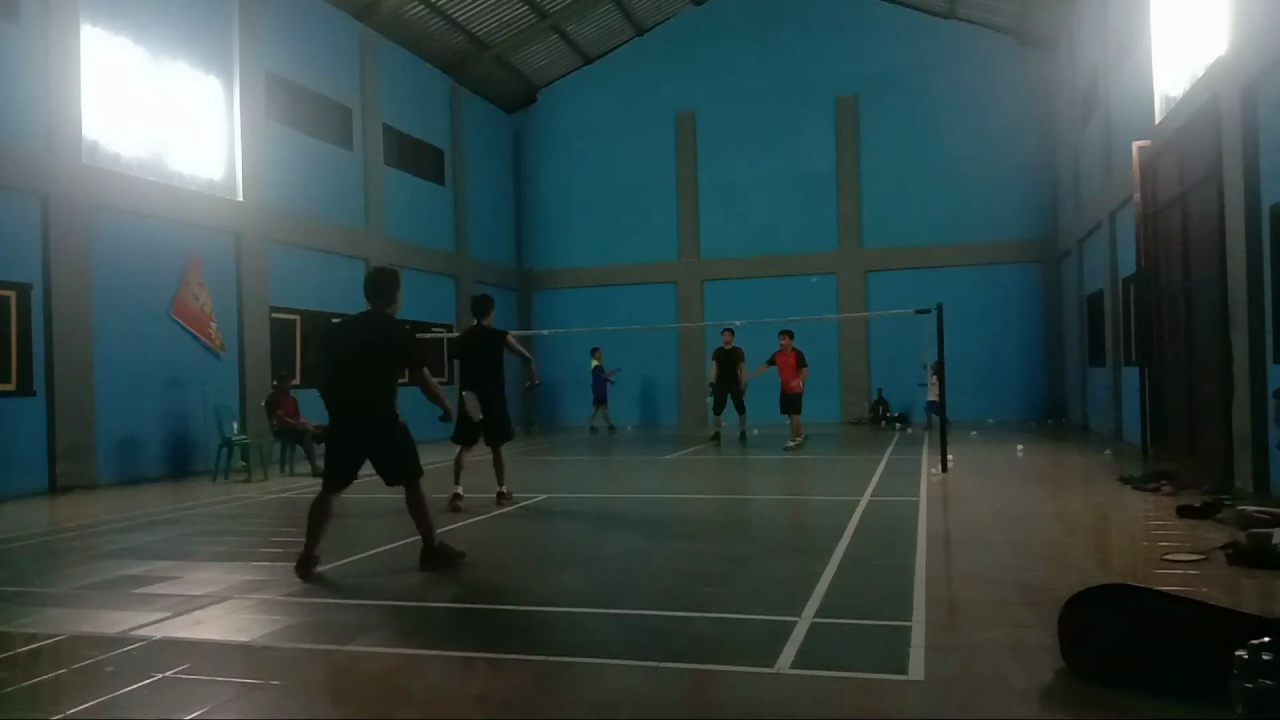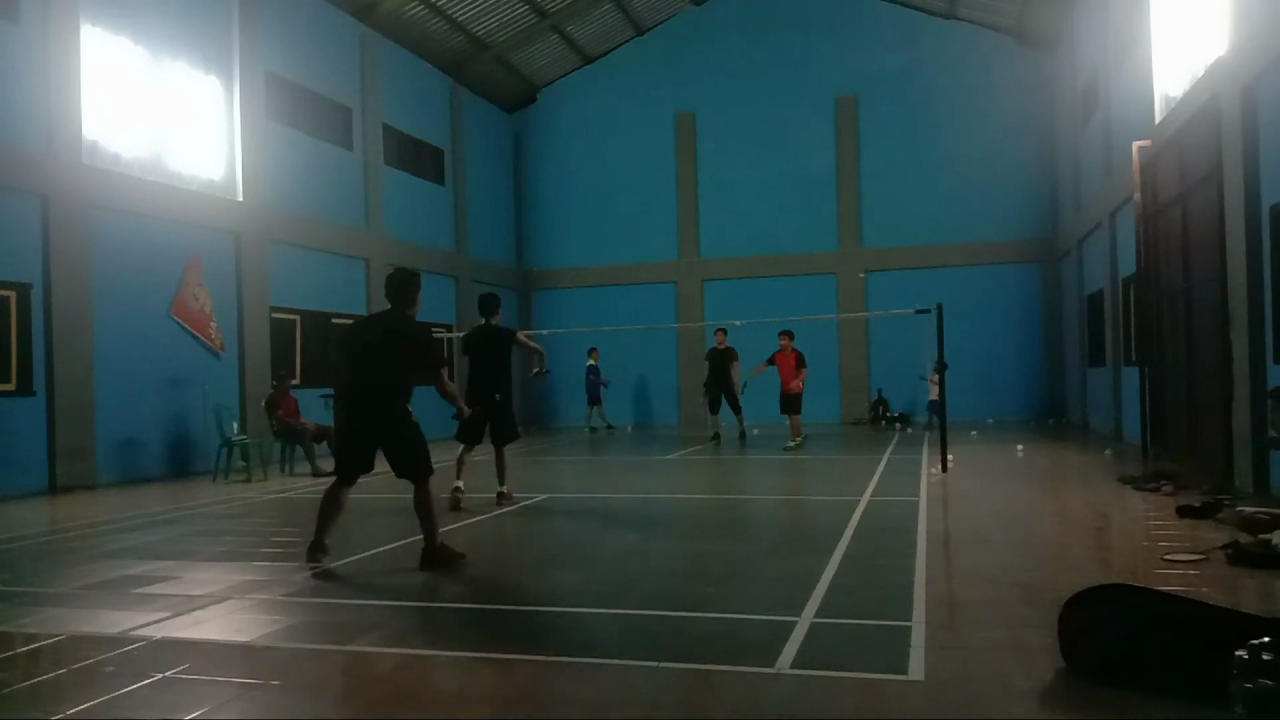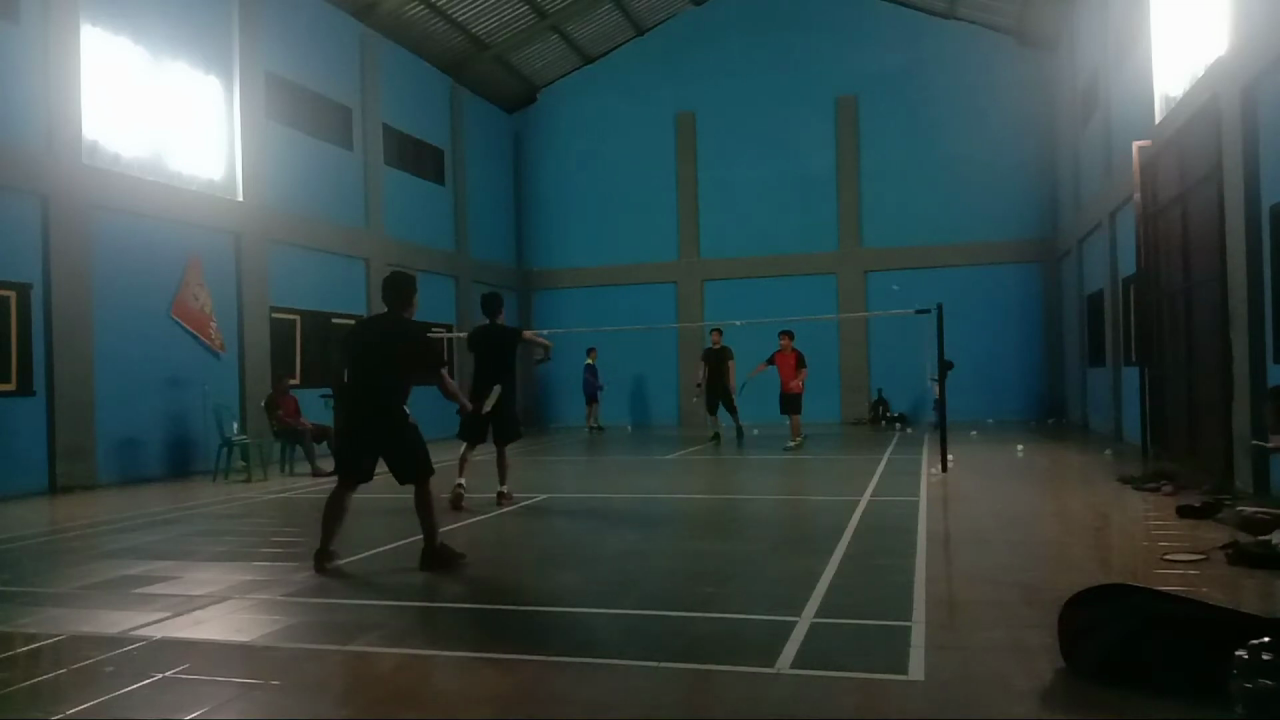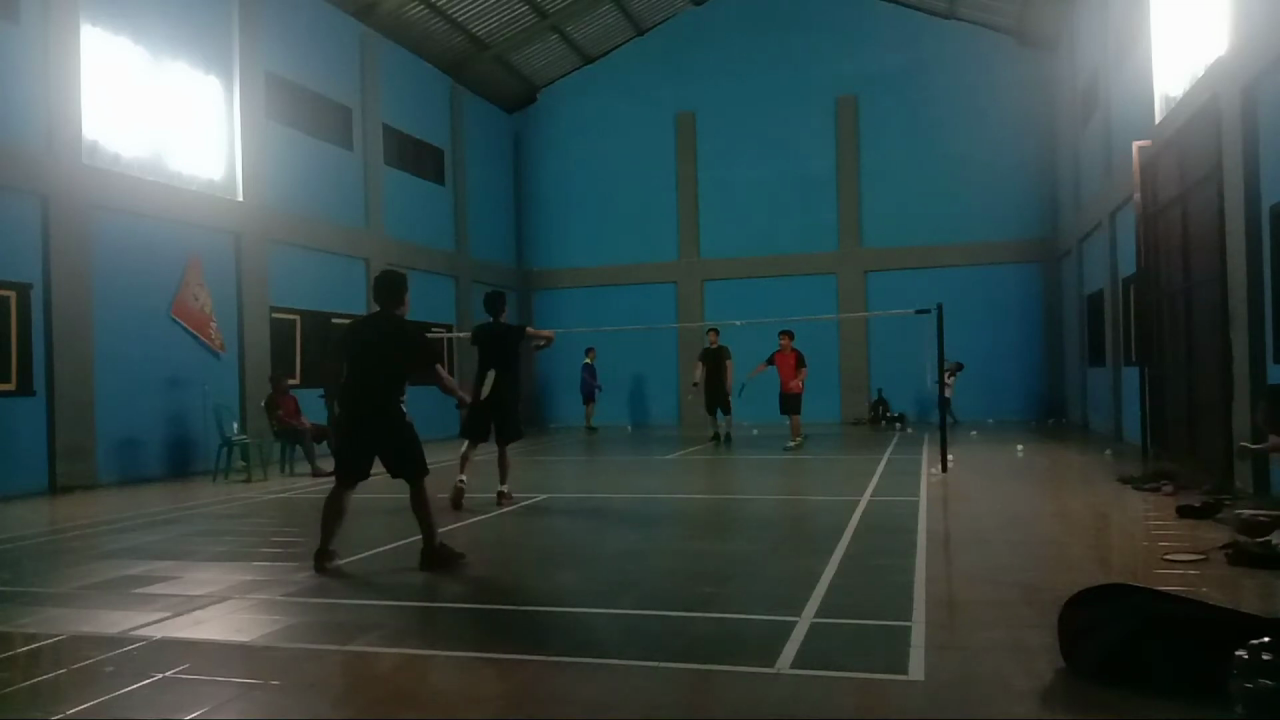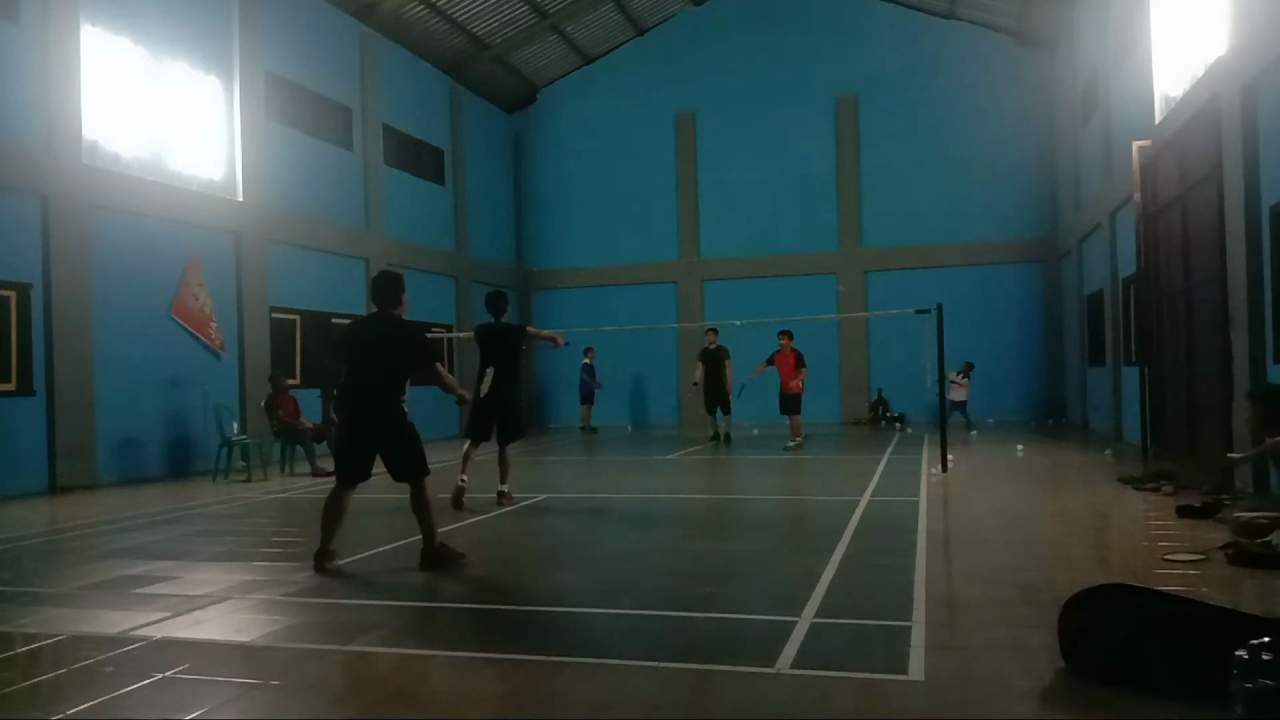
dt=0.2s
person 1, frame 1
left shoulder: (342, 329)
right shoulder: (399, 333)
left elbow: (324, 379)
right elbow: (425, 384)
right wrist: (447, 409)
left hip: (344, 419)
right hip: (381, 419)
left knee: (331, 488)
right knee: (412, 482)
left ankle: (308, 556)
right ankle: (432, 550)
person 1, frame 2
left shoulder: (361, 327)
right shoulder: (419, 334)
left elbow: (341, 372)
right elbow: (443, 385)
left wrist: (343, 409)
right wrist: (462, 408)
left hip: (356, 413)
right hip: (395, 415)
left knee: (343, 481)
right knee: (421, 480)
left ankle: (318, 544)
right ankle: (433, 550)
person 1, frame 3
left shoulder: (359, 329)
right shoulder: (416, 336)
left elbow: (340, 374)
right elbow: (444, 384)
left wrist: (342, 411)
right wrist: (464, 404)
left hip: (356, 416)
right hip: (392, 417)
left knee: (346, 485)
right knee: (421, 482)
left ankle: (324, 552)
right ankle: (433, 550)
person 1, frame 4
left shoulder: (354, 329)
right shoulder: (410, 334)
left elbow: (336, 374)
right elbow: (442, 380)
left wrist: (336, 409)
right wrist: (462, 396)
left hip: (353, 416)
right hip: (389, 416)
left knee: (343, 485)
right knee: (417, 481)
left ankle: (324, 552)
right ankle: (432, 549)
person 1, frame 5
left shoulder: (353, 330)
right shoulder: (409, 333)
left elbow: (335, 375)
right elbow: (442, 378)
left wrist: (330, 410)
right wrist: (461, 393)
left hip: (353, 416)
right hip: (390, 416)
left knee: (343, 486)
right knee: (417, 481)
left ankle: (324, 552)
right ankle: (432, 549)
person 2, frame 1
left shoulder: (462, 339)
right shoulder: (499, 336)
right elbow: (527, 358)
right wrist: (533, 378)
left hip: (469, 399)
right hip: (493, 399)
left knee: (464, 446)
right knee: (496, 447)
left ankle: (457, 491)
right ankle: (502, 491)
person 2, frame 2
left shoulder: (470, 337)
right shoulder: (508, 335)
right elbow: (539, 351)
right wrist: (541, 366)
left hip: (475, 398)
right hip: (500, 398)
left knee: (467, 444)
right knee: (499, 446)
left ankle: (458, 486)
right ankle: (502, 491)
person 2, frame 3
left shoulder: (474, 335)
right shoulder: (514, 334)
right elbow: (546, 344)
left hip: (480, 397)
right hip: (503, 397)
left knee: (470, 442)
right knee: (501, 446)
left ankle: (460, 483)
right ankle: (503, 491)
person 2, frame 4
left shoulder: (479, 332)
right shoulder: (517, 332)
right elbow: (549, 335)
right wrist: (543, 344)
left hip: (483, 394)
right hip: (507, 396)
left knee: (472, 441)
right knee: (503, 445)
left ankle: (461, 480)
right ankle: (503, 491)
person 2, frame 5
left shoulder: (481, 331)
right shoulder: (518, 332)
right elbow: (552, 337)
right wrist: (559, 341)
left hip: (485, 394)
right hip: (508, 396)
left knee: (474, 441)
right knee: (503, 446)
left ankle: (462, 479)
right ankle: (503, 491)
